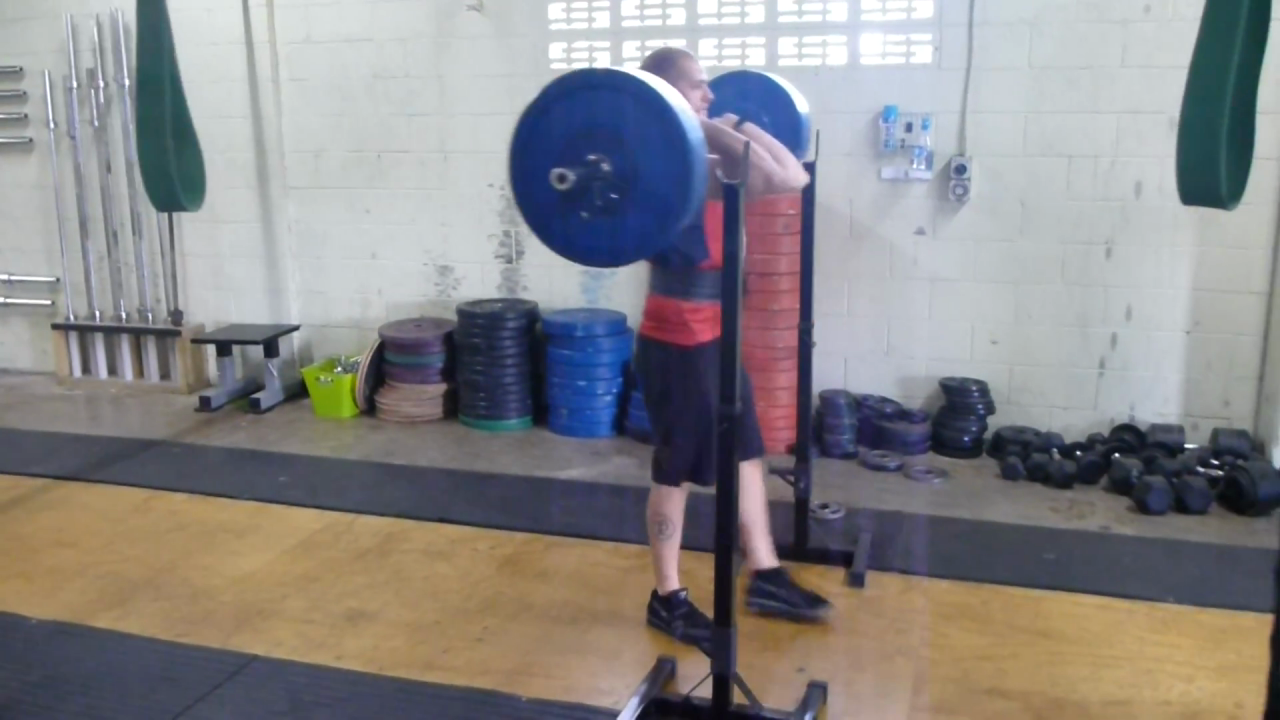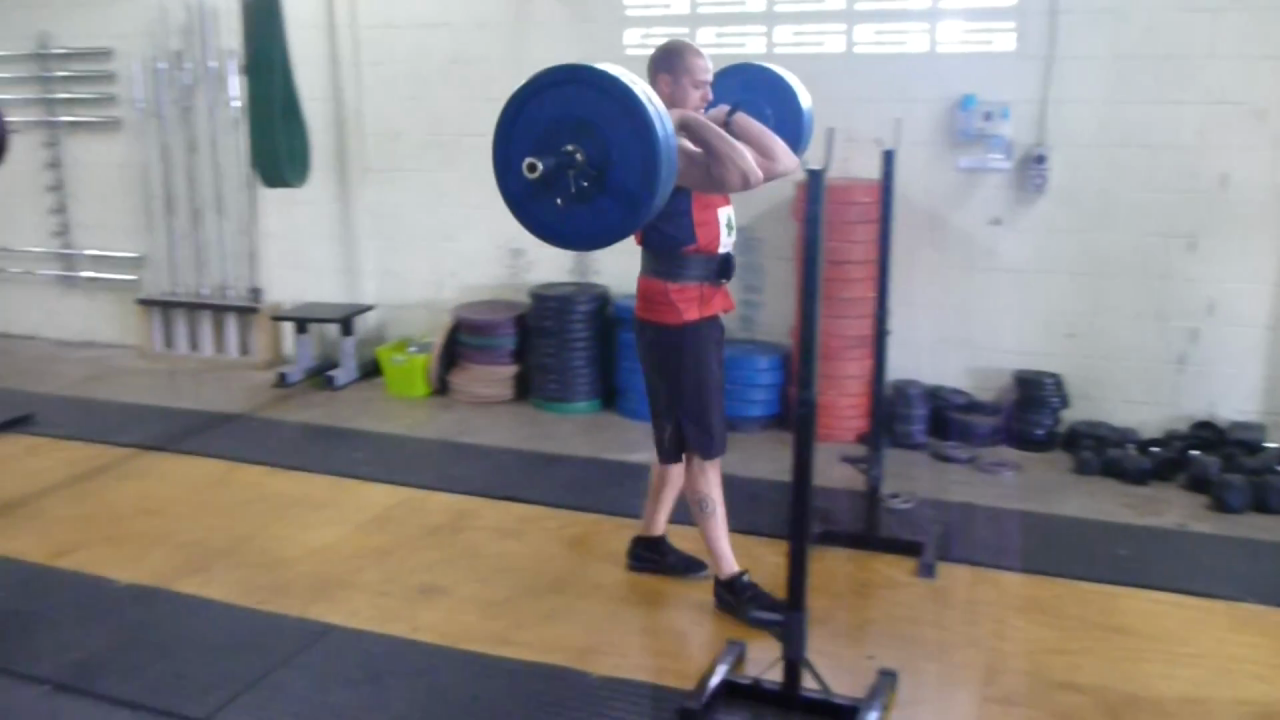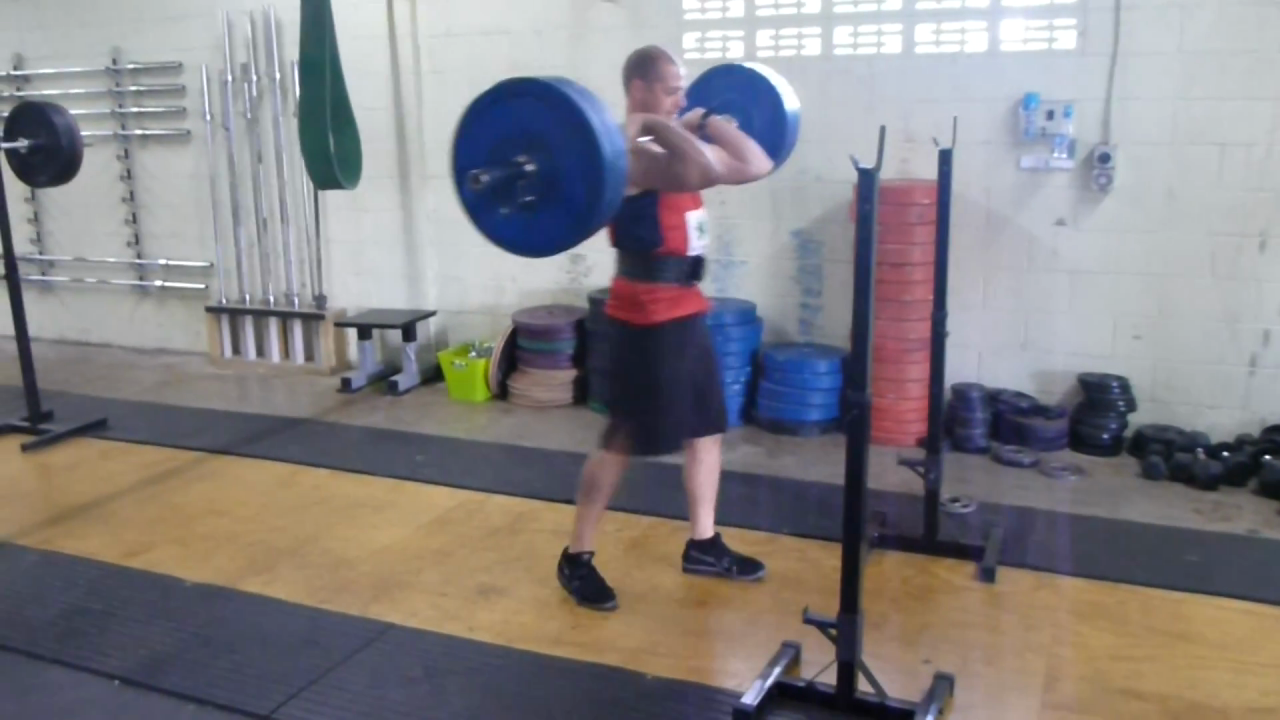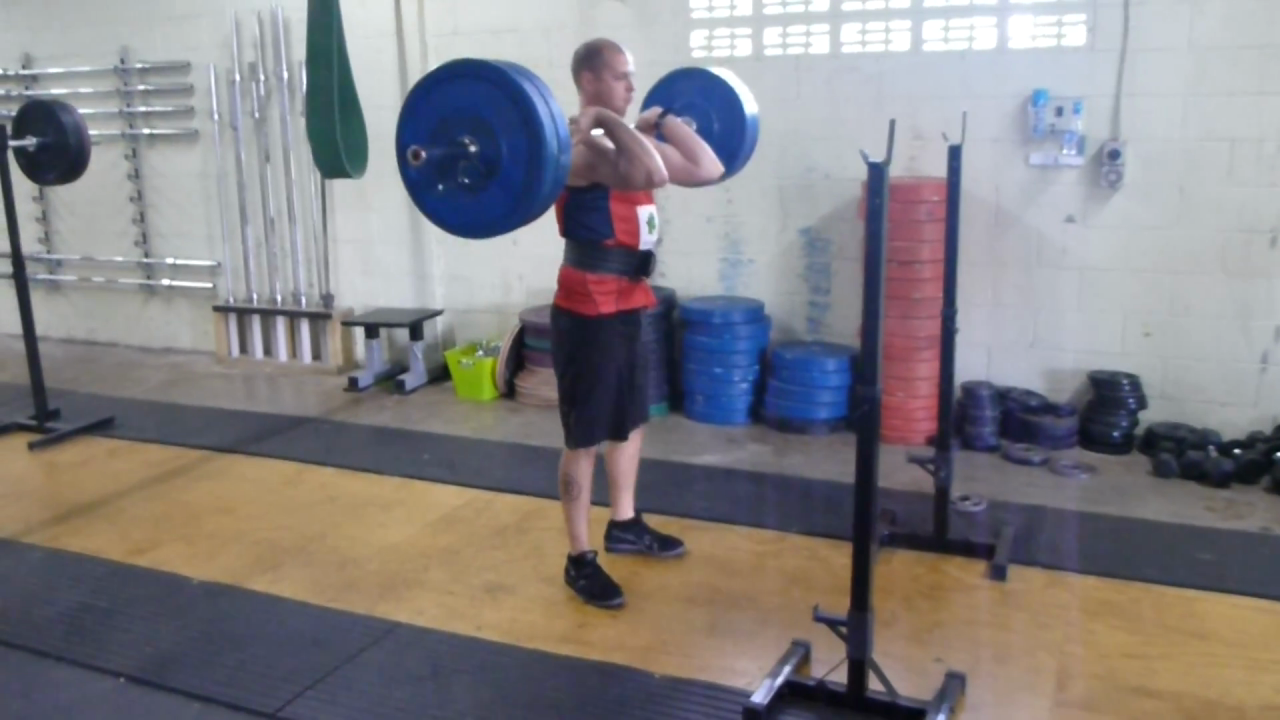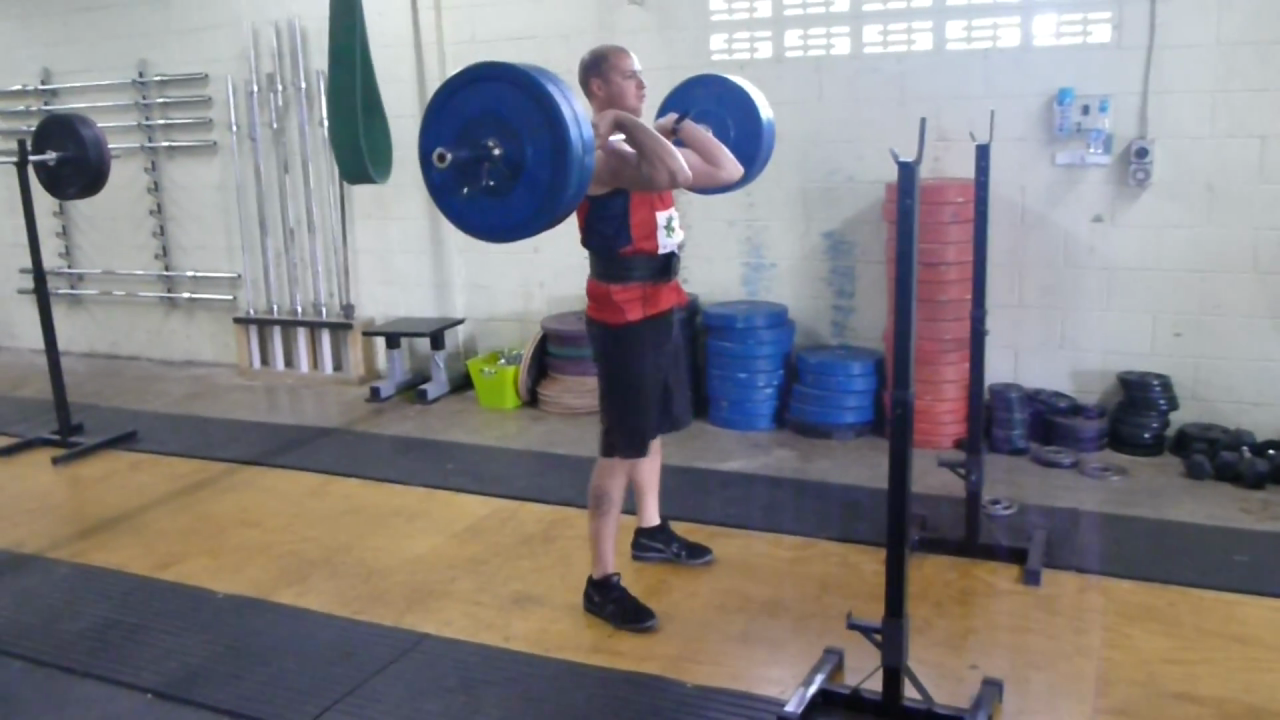
dt=0.5s
person 1, frame 1
left shoulder: (707, 155)
left elbow: (793, 177)
right elbow: (770, 179)
left wrist: (738, 126)
right wrist: (712, 129)
left hip: (711, 331)
right hip: (678, 338)
left knee: (744, 454)
right knee: (679, 471)
left ankle: (765, 575)
right ankle: (668, 599)
person 1, frame 2
left shoulder: (700, 142)
left elbow: (785, 163)
right elbow: (744, 175)
left wrist: (731, 115)
right wrist: (694, 121)
left hip: (700, 310)
right hip: (672, 315)
left knee: (682, 441)
right knee: (700, 449)
left ankle: (649, 541)
right ankle: (731, 580)
person 1, frame 3
left shoulder: (675, 143)
right shoulder: (630, 154)
left elbow: (756, 167)
right elbow: (704, 175)
left wrist: (707, 120)
right wrist: (651, 129)
left hip: (686, 313)
right hip: (642, 320)
left knee: (705, 431)
right knee: (622, 444)
left ankle: (704, 545)
right ankle: (576, 557)
person 1, frame 4
left shoulder: (630, 141)
right shoulder: (579, 148)
left elbow: (709, 170)
right elbow: (652, 175)
left wrist: (663, 120)
right wrist: (607, 120)
left hip: (630, 305)
right hip: (588, 311)
left knee: (630, 425)
right knee: (584, 437)
left ankle: (624, 524)
right ankle: (580, 558)
person 1, frame 5
left shoulder: (643, 145)
right shoulder: (598, 155)
left elbow: (728, 171)
right elbow: (674, 177)
left wrist: (680, 123)
right wrist: (626, 124)
left hip: (659, 308)
right hip: (621, 317)
left knee: (653, 430)
right knee: (620, 449)
left ankle: (652, 532)
right ankle: (602, 582)
